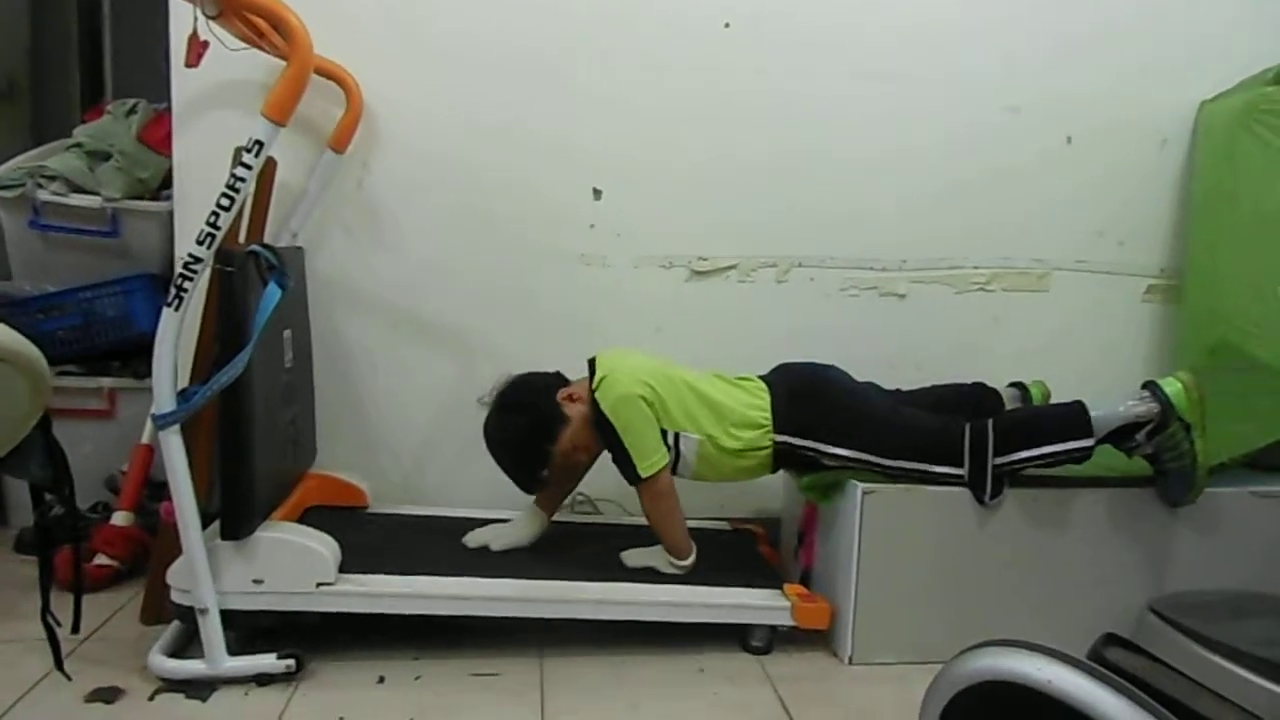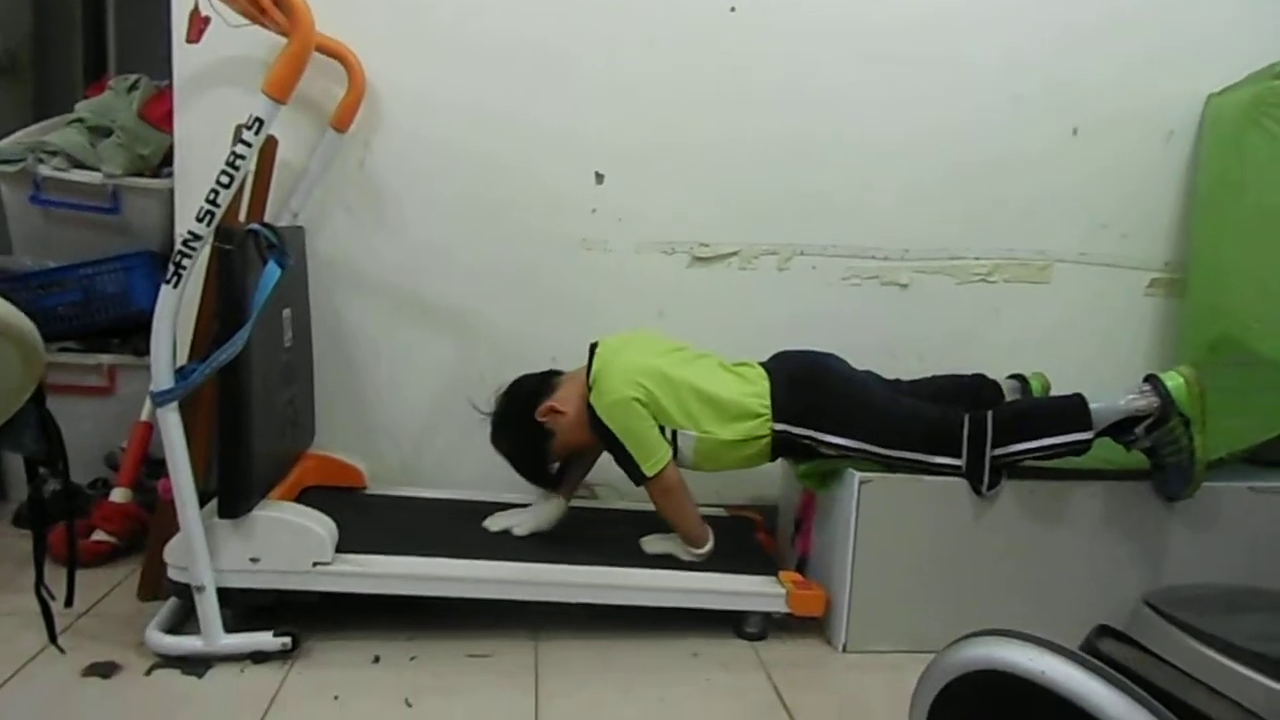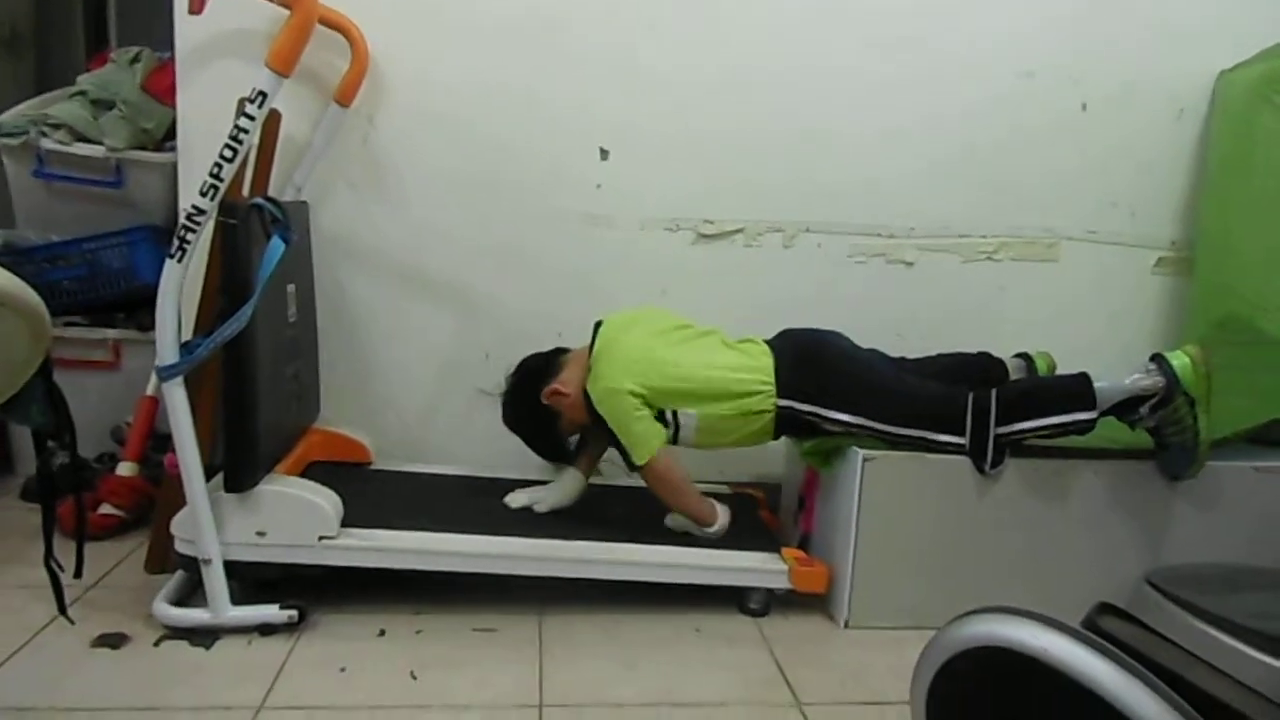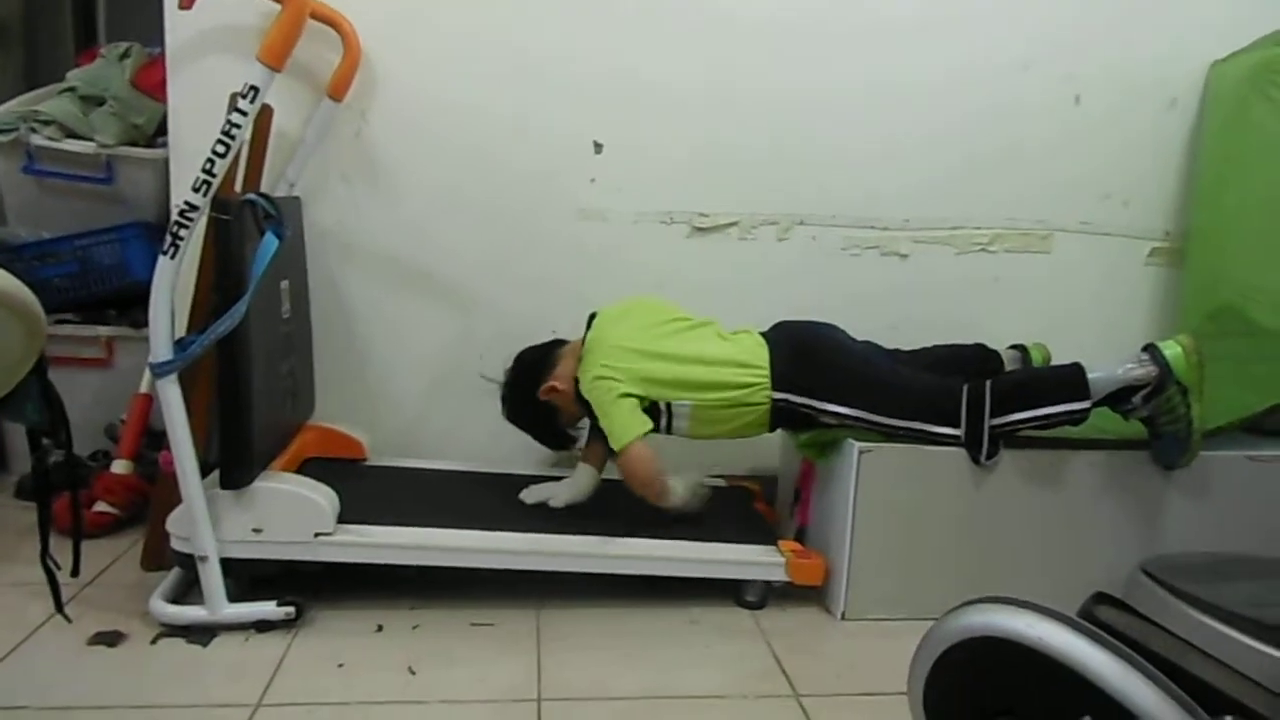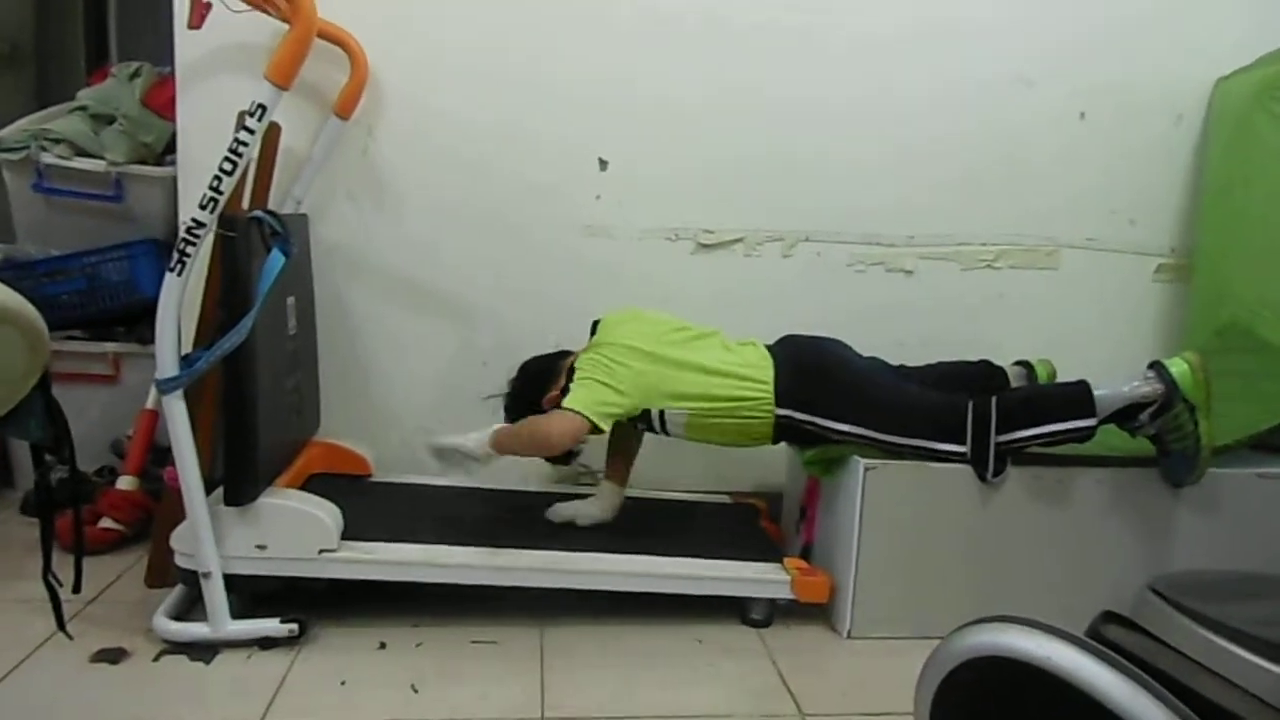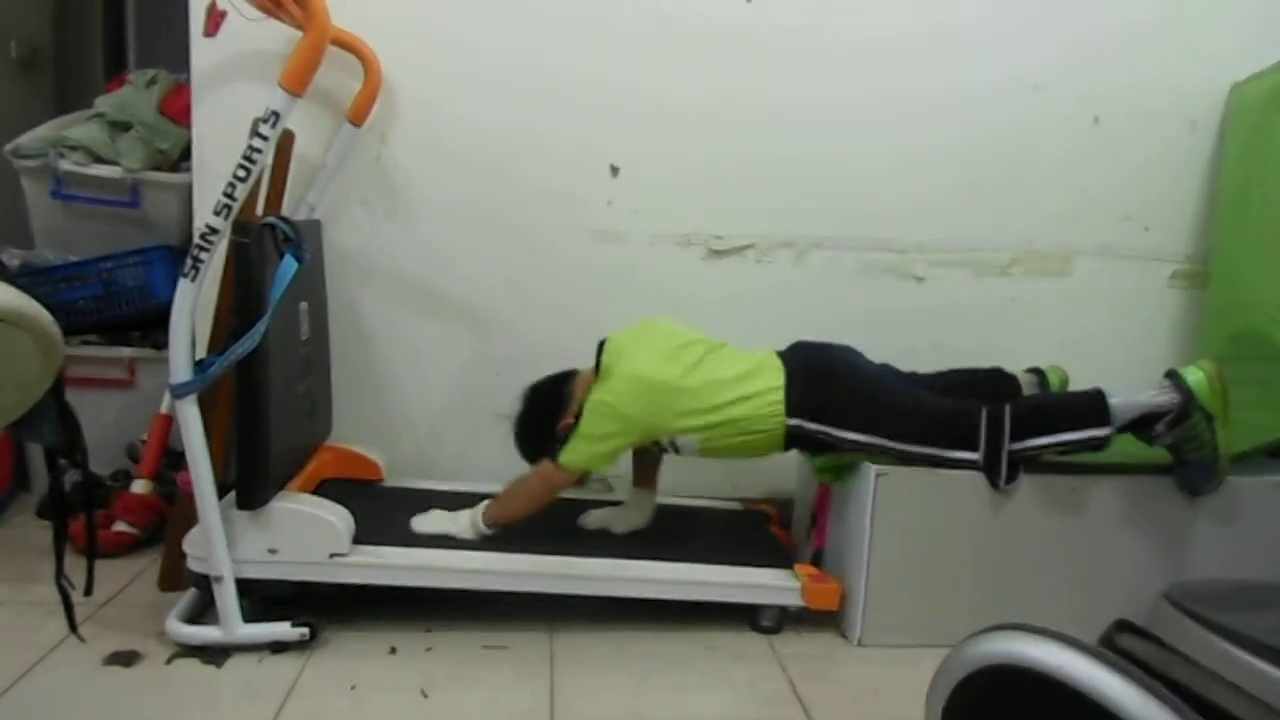
dt=0.3s
person 1, frame 1
left shoulder: (618, 398)
right shoulder: (601, 373)
left elbow: (656, 488)
right elbow: (568, 465)
left wrist: (677, 556)
right wrist: (530, 522)
left hip: (803, 421)
right hip: (791, 397)
left knee: (968, 452)
right knee: (909, 410)
left ankle: (1146, 412)
right ankle: (1009, 398)
person 1, frame 2
left shoulder: (614, 398)
right shoulder: (605, 357)
left elbow: (664, 482)
right elbow: (586, 447)
left wrist: (696, 544)
right wrist: (547, 507)
left hip: (802, 411)
right hip: (792, 380)
left knee: (967, 443)
right knee: (913, 401)
left ankle: (1145, 407)
person 1, frame 3
left shoulder: (611, 386)
right shoulder: (614, 331)
left elbow: (665, 476)
left wrist: (710, 520)
right wrist: (567, 483)
left hip: (803, 389)
right hip: (795, 357)
left knee: (970, 421)
right knee: (913, 380)
left ankle: (1153, 385)
person 1, frame 4
left shoulder: (600, 374)
right shoulder: (611, 321)
left elbow: (642, 474)
left wrist: (681, 495)
right wrist: (580, 479)
left hip: (799, 383)
right hip: (791, 347)
left knee: (965, 413)
right knee: (914, 372)
left ankle: (1144, 376)
person 1, frame 5
left shoulder: (602, 371)
right shoulder: (615, 330)
left elbow: (554, 437)
right elbow: (631, 418)
left wrist: (478, 444)
right wrist: (608, 496)
left hip: (804, 398)
right hip: (796, 362)
left knee: (969, 430)
right knee: (916, 386)
left ankle: (1149, 392)
person 1, frame 6
left shoulder: (611, 402)
right shoulder: (628, 344)
left elbow: (546, 482)
left wrist: (471, 521)
right wrist: (637, 506)
left hip: (816, 405)
right hip: (807, 368)
left knee: (981, 438)
right knee: (926, 395)
left ankle: (1165, 402)
